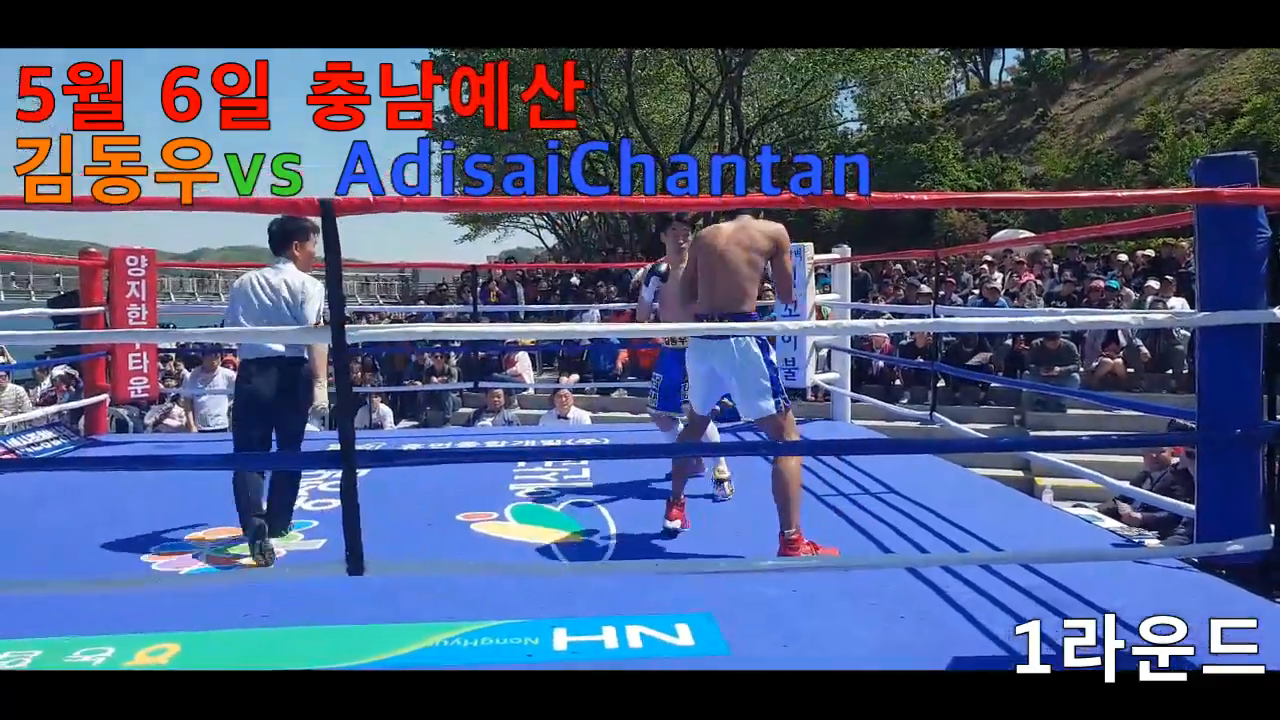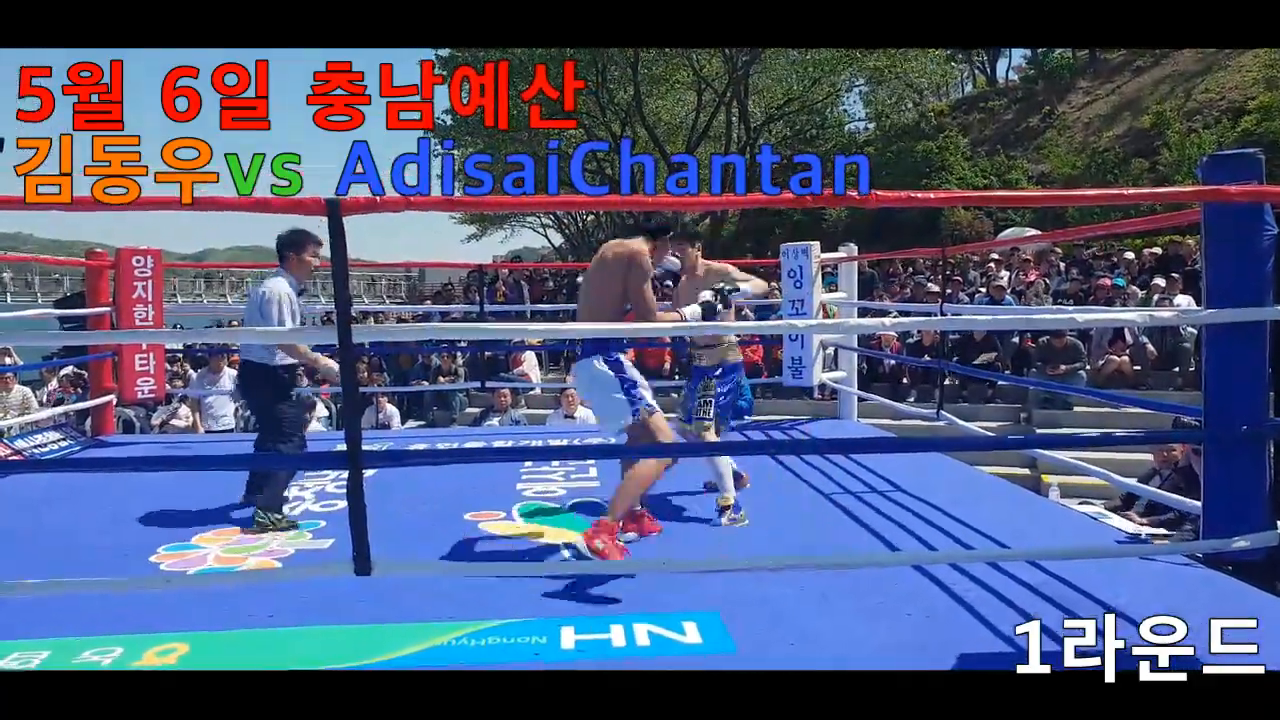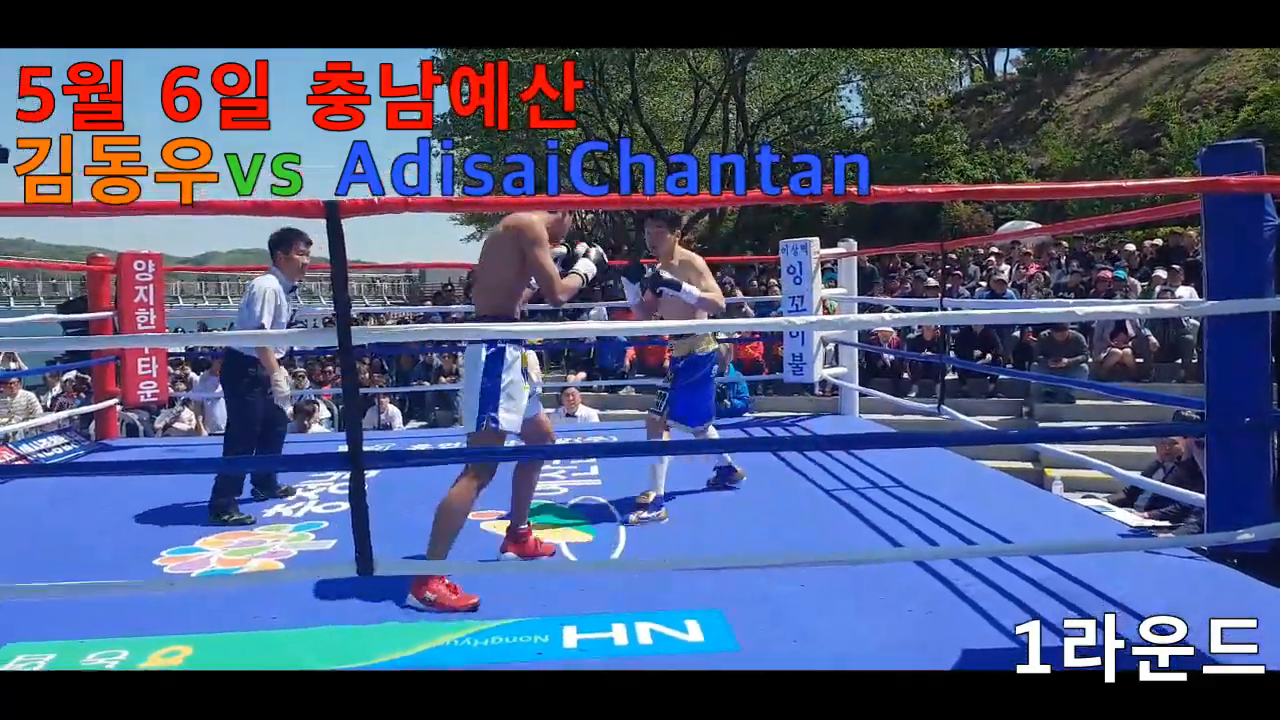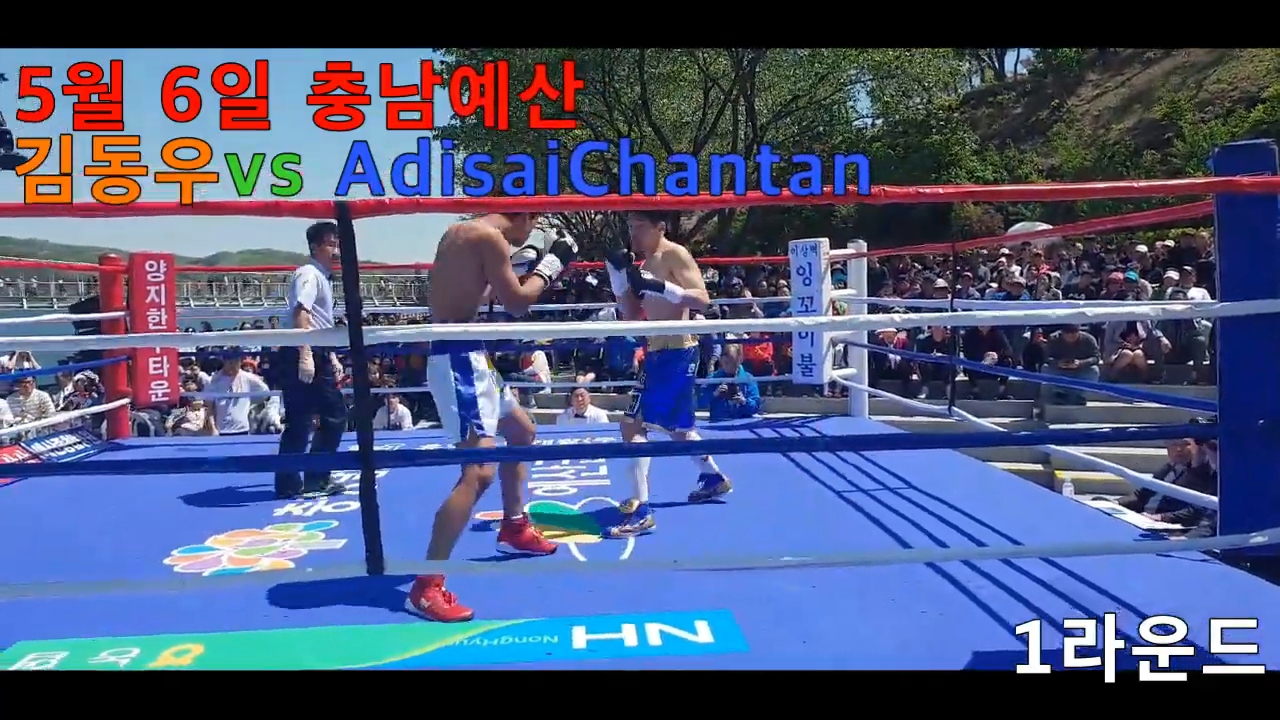
dt=0.5s
person 1, frame 1
left shoulder: (703, 237)
right shoulder: (773, 232)
left elbow: (688, 298)
right elbow: (786, 296)
left hip: (701, 342)
right hip: (740, 341)
left knee: (695, 425)
right knee: (786, 439)
left ankle: (675, 506)
right ankle: (792, 542)
person 1, frame 2
left shoulder: (610, 251)
right shoulder: (637, 251)
right elbow: (650, 321)
left wrist: (660, 267)
right wrist: (694, 312)
left hip: (591, 358)
right hip: (605, 359)
left knee: (641, 436)
right knee: (663, 447)
left ankle: (632, 517)
right ankle: (604, 532)
person 1, frame 3
left shoulder: (512, 228)
right shoulder: (529, 225)
right elbow: (557, 293)
left wrist: (547, 266)
right wrist: (587, 266)
left hip: (502, 347)
right hip: (494, 348)
left knee: (541, 436)
right knee: (481, 468)
left ankle: (518, 537)
right ankle: (426, 581)
person 1, frame 4
left shoulder: (459, 232)
right shoulder: (488, 236)
right elbow: (518, 302)
left wrist: (520, 263)
right wrist: (553, 261)
left hip: (465, 353)
right hip: (459, 357)
left knee: (522, 432)
right knee: (479, 472)
left ankle: (514, 529)
right ankle: (426, 587)
person 2, frame 1
left shoulder: (244, 282)
right shoulder: (308, 285)
left elbow: (233, 329)
right elbow: (314, 338)
right wrist: (320, 385)
left hip: (251, 376)
right hip: (289, 376)
left knee: (249, 458)
right knee: (288, 452)
left ankle: (255, 528)
right ankle: (277, 523)
person 2, frame 2
left shoulder: (267, 287)
right shoulder: (280, 291)
right elbow: (284, 340)
left wrist: (311, 359)
right wrist: (320, 363)
left hip: (254, 373)
right hip: (269, 377)
left knee: (272, 434)
right knee: (291, 442)
left ankle: (259, 494)
right ankle: (267, 509)
person 2, frame 3
left shoulder: (283, 289)
right shoulder: (267, 286)
left wrist: (279, 370)
right wrist: (277, 377)
left hip: (256, 371)
right hip: (245, 370)
left knee: (275, 425)
right knee: (241, 438)
left ankle: (266, 485)
right ankle: (222, 507)
person 2, frame 4
left shoulder: (322, 277)
right shoulder: (309, 274)
right elbow: (300, 315)
left wrist: (332, 358)
right wrist: (305, 355)
left hip: (314, 356)
right hip: (305, 357)
left knee: (298, 421)
right knee: (335, 415)
left ankle: (288, 483)
right ankle: (317, 478)
person 3, frame 1
right shoulder: (655, 270)
right elbow: (642, 315)
right wrist: (649, 285)
right hip: (669, 350)
right knee: (660, 412)
left ankle: (722, 474)
right ankle: (692, 460)
person 3, frame 2
left shoulder: (718, 273)
right shoulder: (681, 285)
left elbow: (761, 286)
left wrist: (735, 289)
left hip: (723, 362)
right hip: (701, 363)
left knee: (704, 429)
right knee: (687, 427)
left ankle: (730, 505)
right ankle: (730, 473)
person 3, frame 3
left shoulder: (691, 263)
right shoulder: (660, 268)
left elbow: (717, 303)
right elbow: (644, 316)
left wrist: (676, 287)
right wrist: (631, 284)
left hip: (697, 353)
right hip: (682, 354)
left knee: (656, 422)
right knee: (694, 420)
left ankle: (654, 500)
right ankle: (727, 469)
person 3, frame 4
left shoulder: (676, 254)
right shoulder: (645, 262)
left elbow: (702, 299)
right elbow: (631, 314)
left wrist: (660, 287)
right wrist: (618, 273)
left hip: (676, 350)
right hip: (659, 350)
left knee: (632, 424)
right knee: (677, 426)
left ankle: (639, 511)
right ankle: (713, 477)
